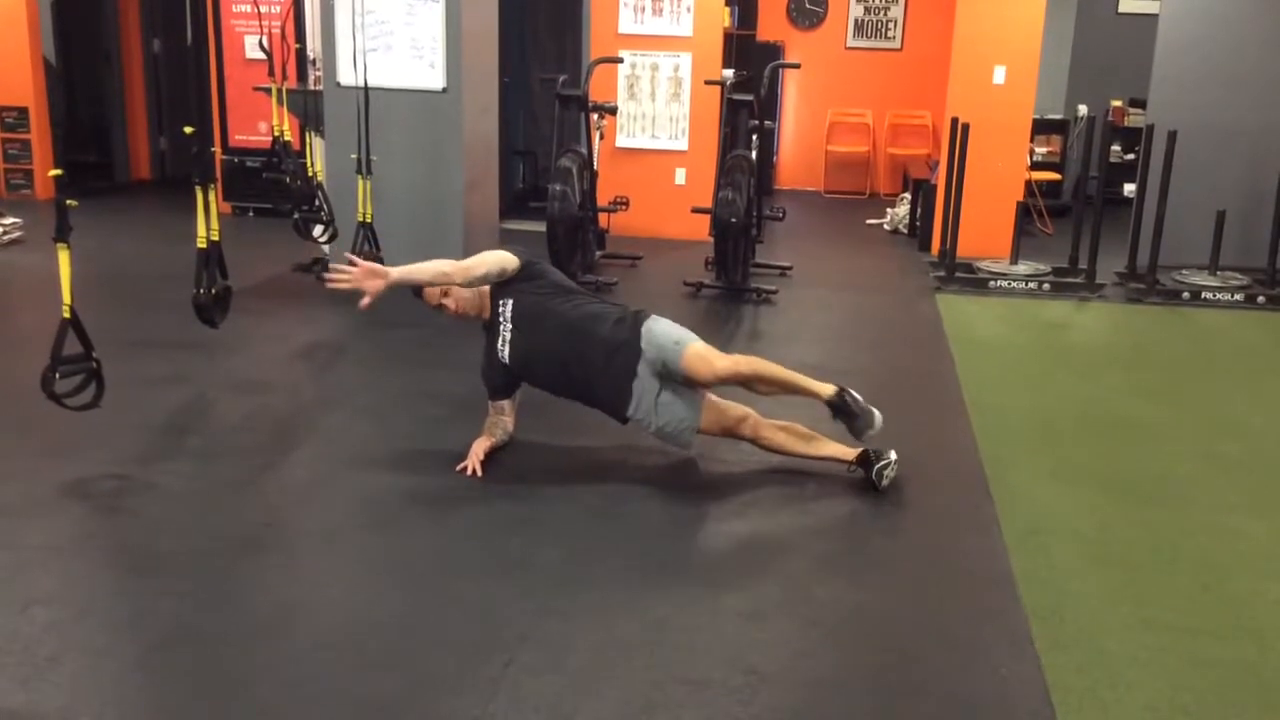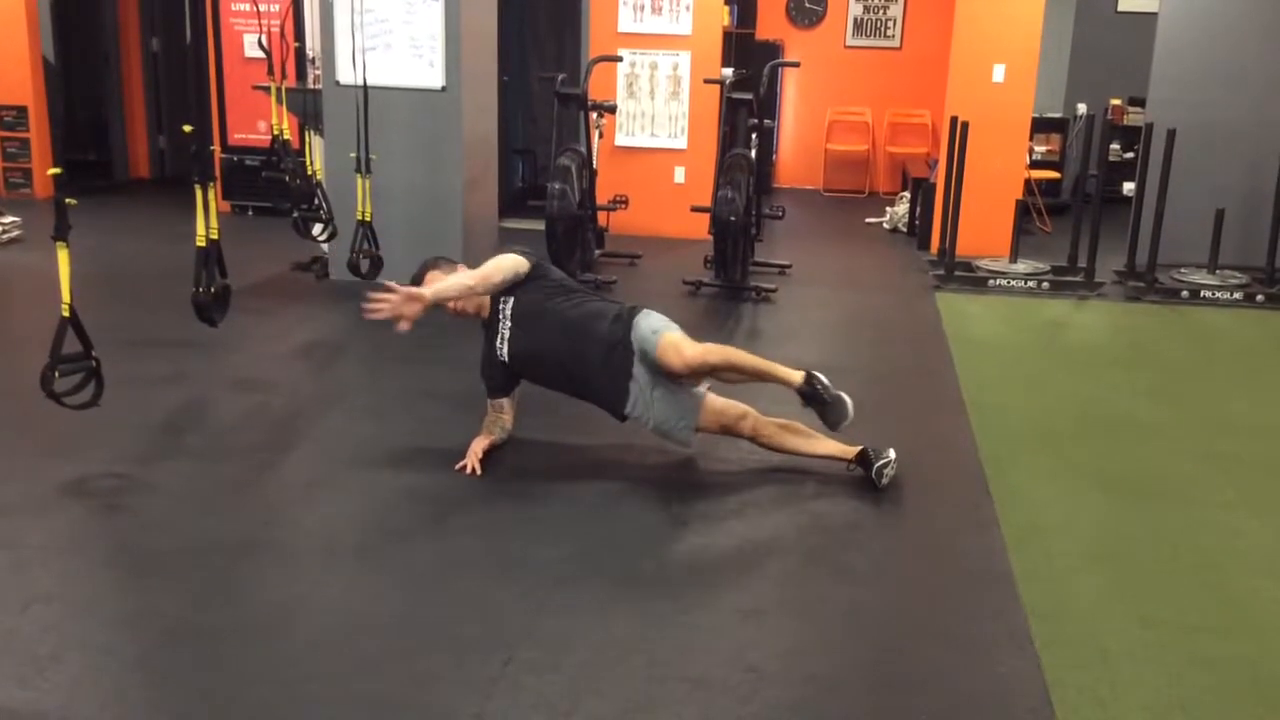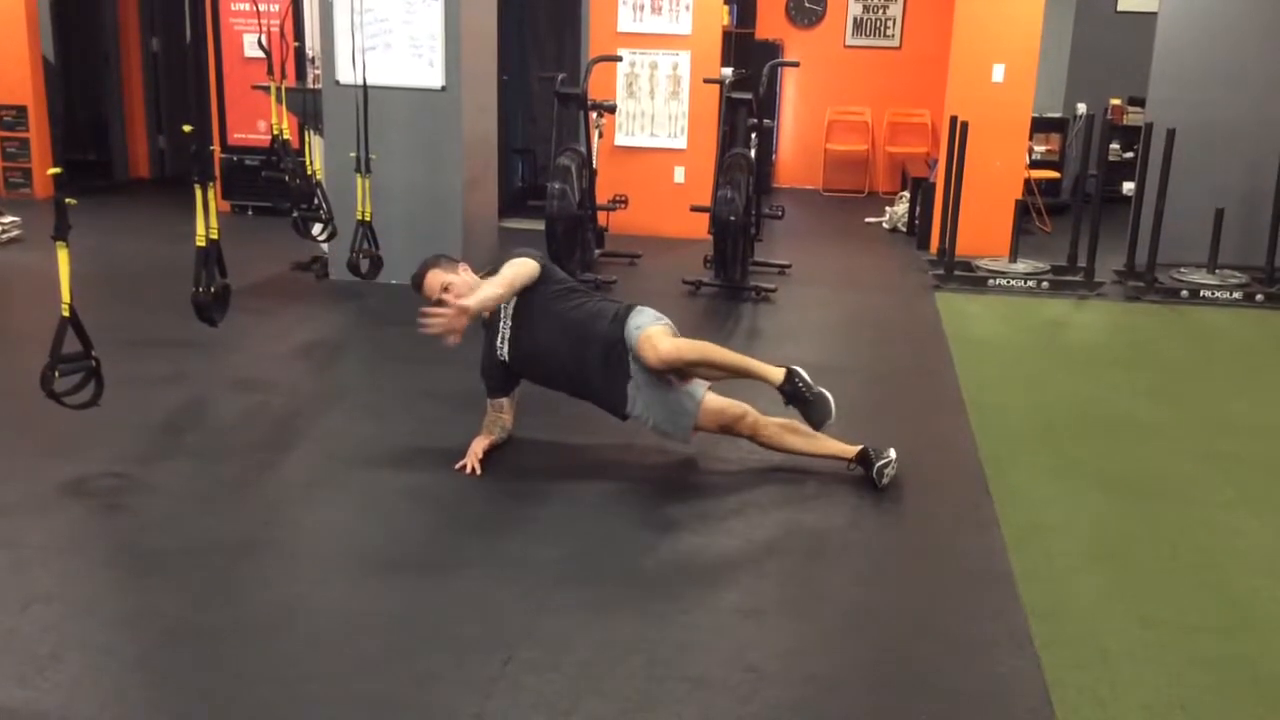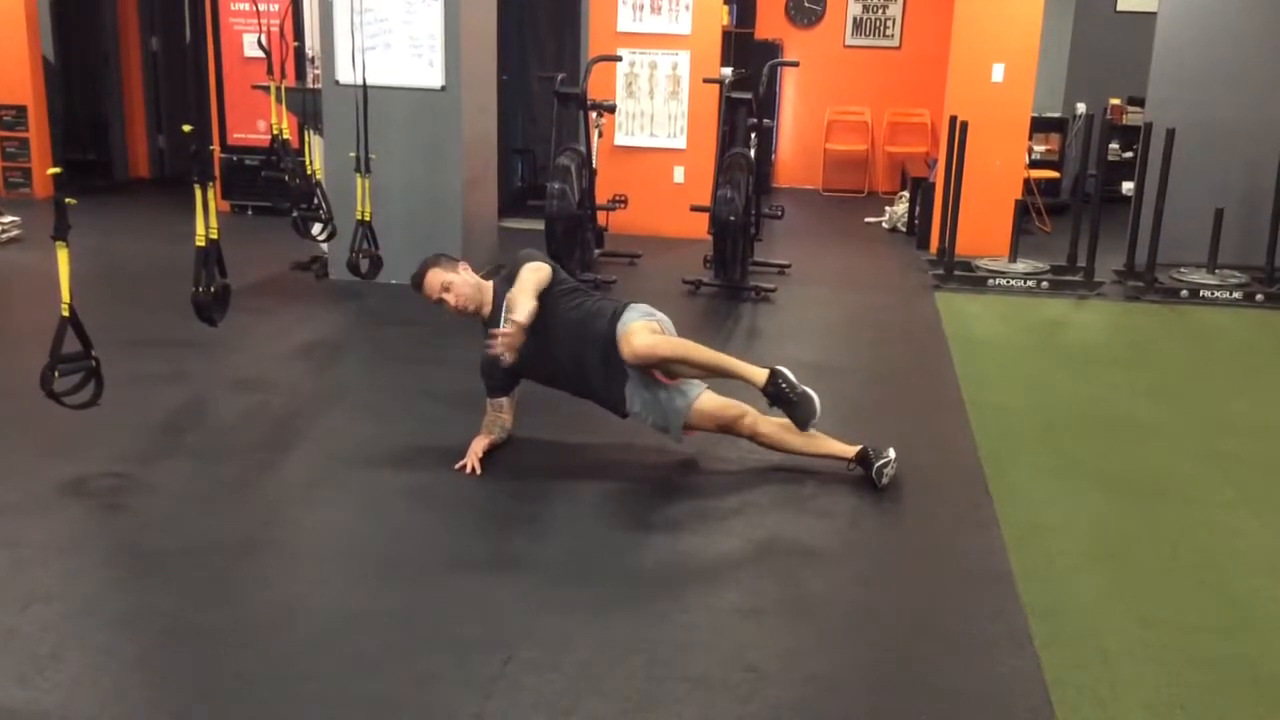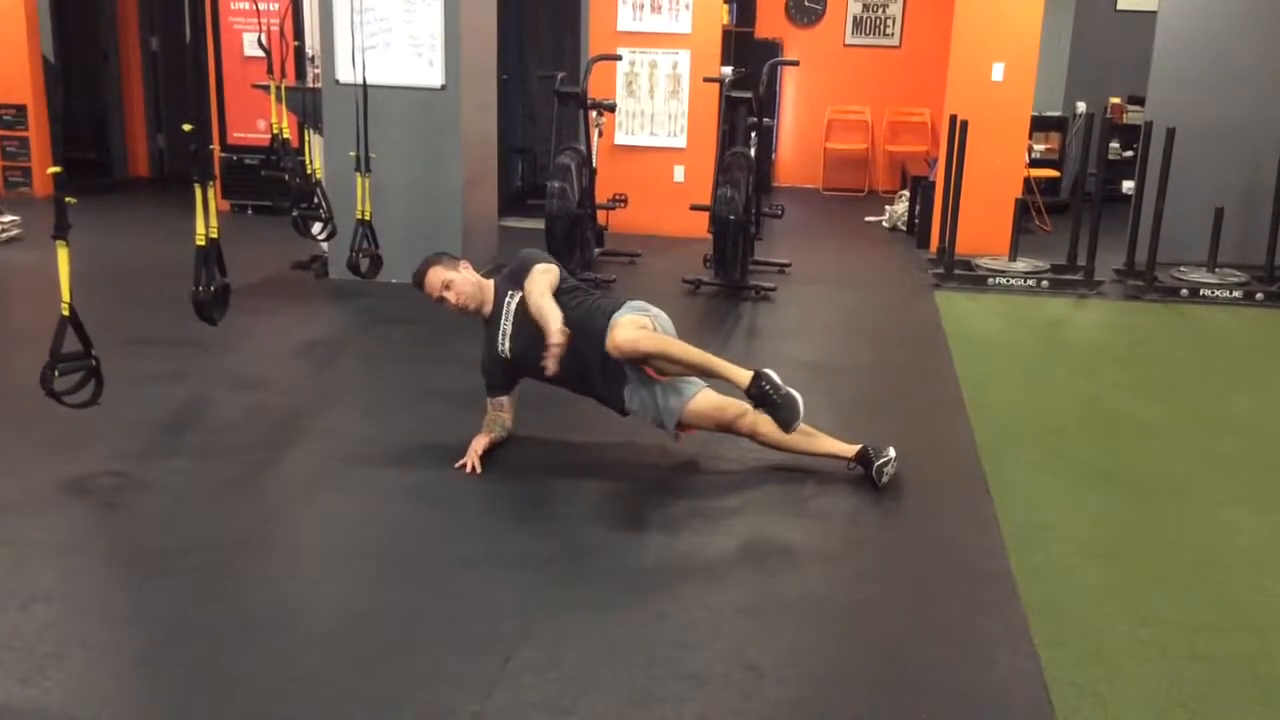
dt=0.2s
person 1, frame 1
left shoulder: (513, 274)
right shoulder: (497, 357)
left elbow: (462, 269)
right elbow: (503, 418)
left wrist: (391, 275)
right wrist: (485, 441)
left hip: (639, 337)
right hip: (633, 395)
left knee: (712, 369)
right knee: (741, 423)
left ankle: (831, 394)
right ankle: (858, 457)
person 1, frame 2
left shoulder: (517, 269)
right shoulder: (496, 353)
left elbow: (487, 277)
right elbow: (501, 415)
left wrist: (426, 297)
right wrist: (483, 439)
left hip: (632, 330)
right hip: (632, 392)
left knee: (687, 359)
right knee: (740, 420)
left ankle: (798, 379)
right ankle: (860, 455)
person 1, frame 3
left shoulder: (515, 266)
right shoulder: (495, 355)
left elbow: (510, 279)
right elbow: (501, 415)
left wrist: (471, 307)
right wrist: (484, 439)
left hip: (632, 331)
right hip: (633, 394)
left knee: (660, 353)
right knee: (742, 421)
left ankle: (781, 378)
right ankle: (861, 457)
person 1, frame 4
left shoulder: (518, 268)
right shoulder: (493, 358)
left elbow: (530, 285)
right elbow: (501, 416)
left wrist: (518, 319)
right wrist: (483, 439)
left hip: (633, 325)
right hip: (631, 392)
left knee: (637, 348)
right knee: (741, 421)
left ankle: (767, 379)
right ankle: (859, 456)
person 1, frame 5
left shoulder: (521, 269)
right shoulder: (494, 353)
left elbow: (540, 287)
right elbow: (501, 414)
left wrist: (555, 329)
right wrist: (484, 437)
left hip: (633, 323)
right hip: (630, 391)
left knee: (621, 342)
right knee: (740, 420)
left ankle: (753, 380)
right ankle: (859, 455)
